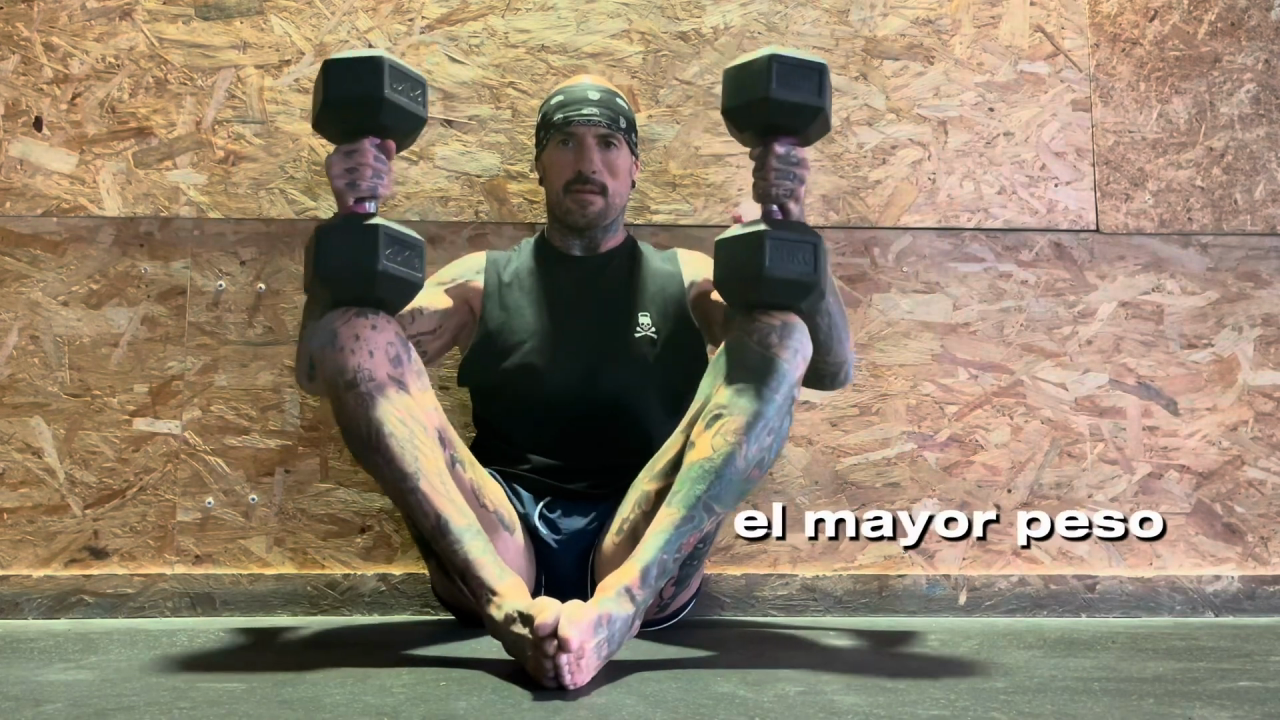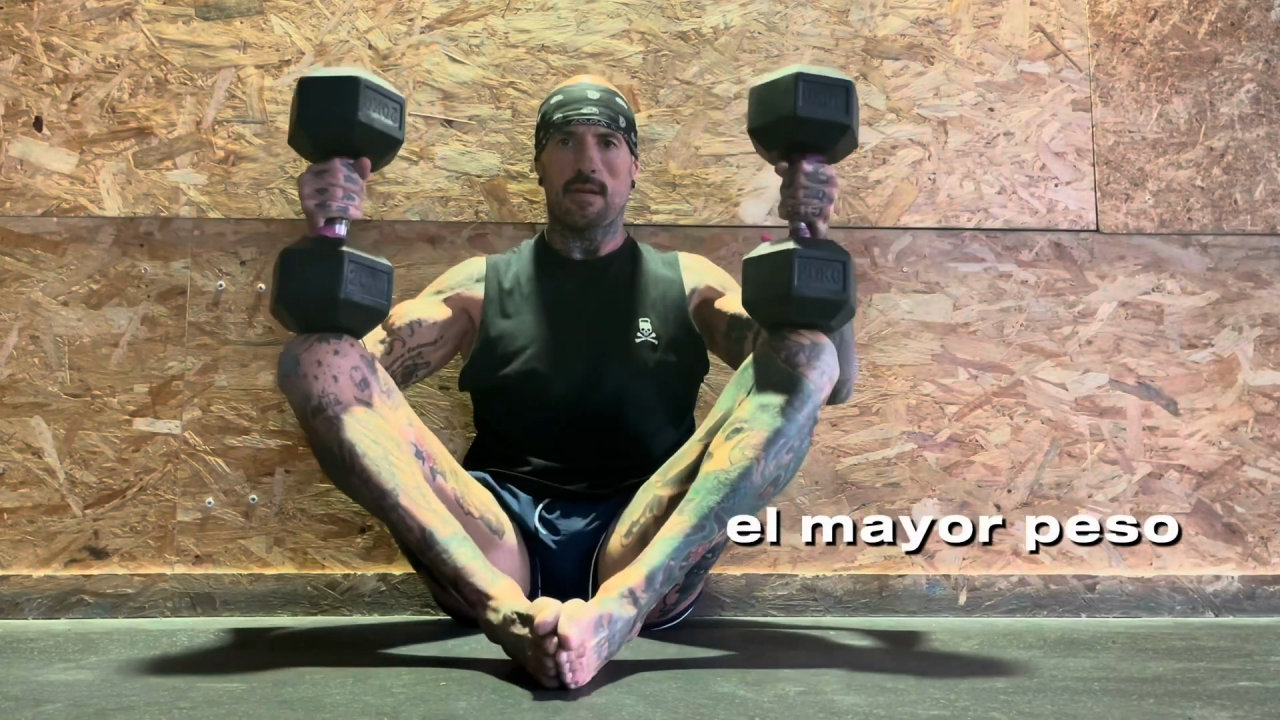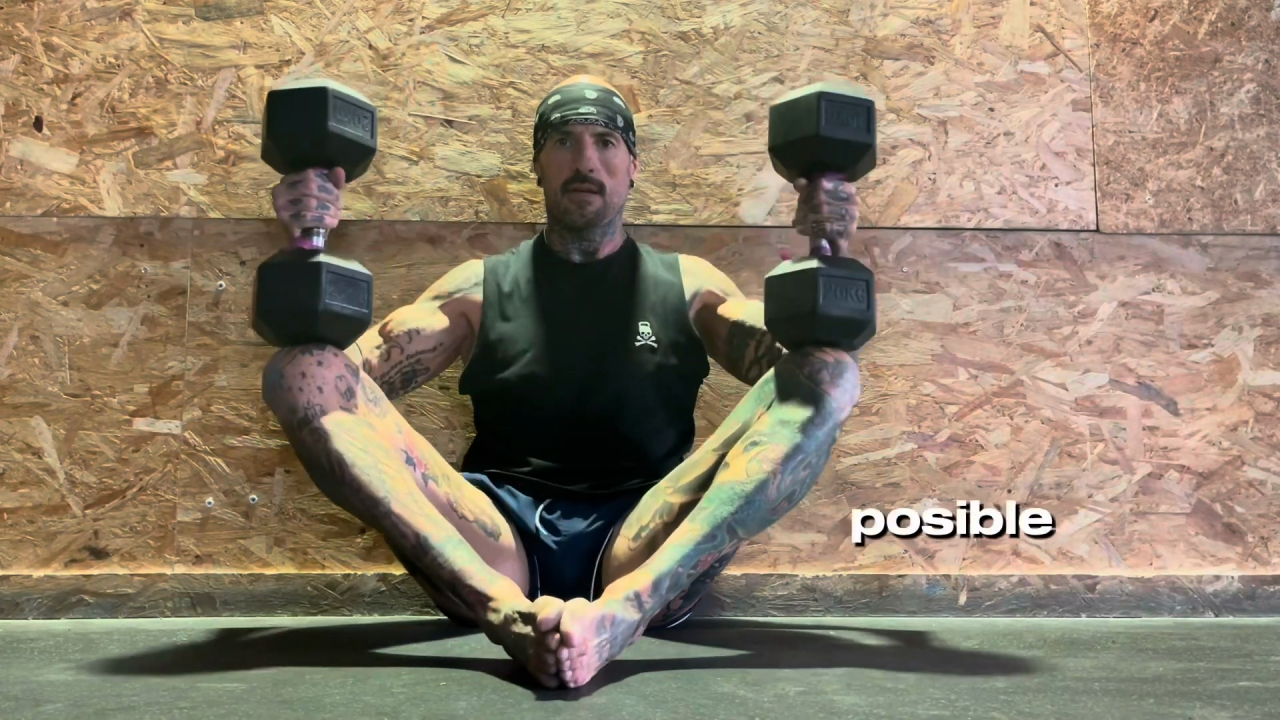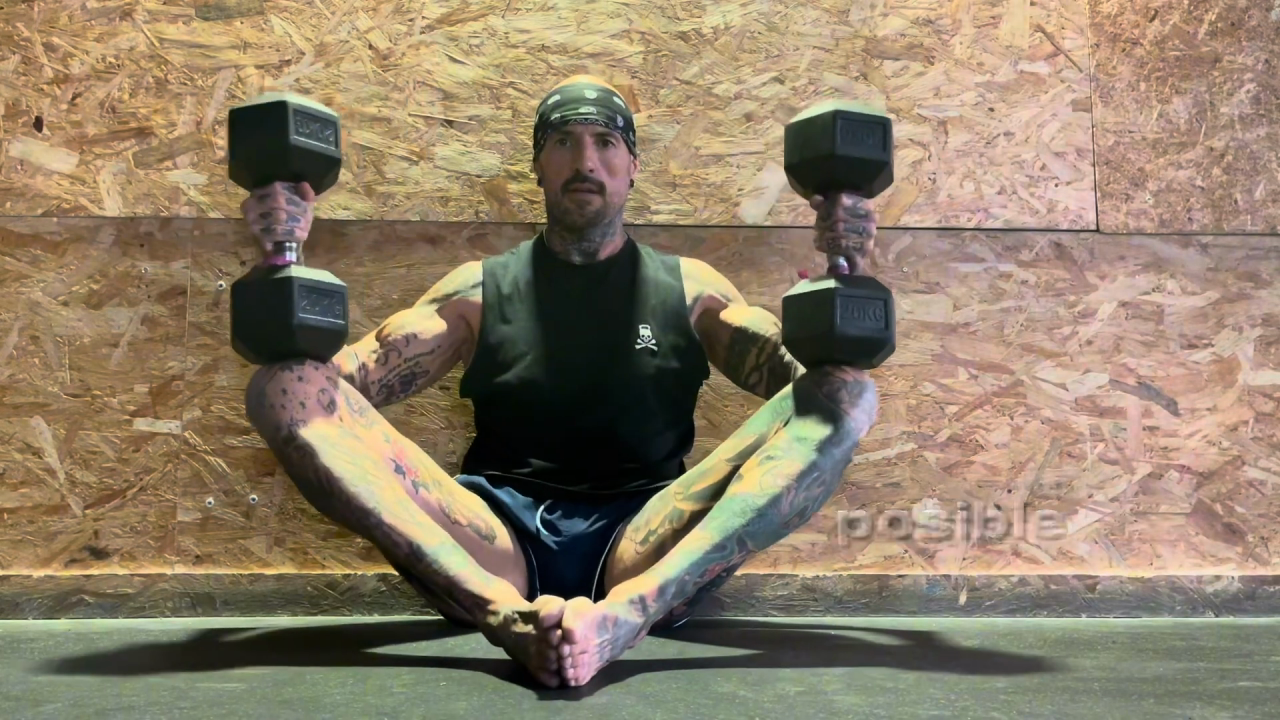
dt=0.3s
person 1, frame 1
left shoulder: (687, 279)
right shoulder: (481, 281)
left elbow: (831, 368)
right elbow: (322, 371)
left wrist: (788, 221)
left hip: (644, 560)
right hip: (495, 553)
left knee: (779, 336)
right knee: (353, 334)
left ankle: (613, 610)
right ankle: (511, 609)
person 1, frame 2
left shoulder: (687, 282)
right shoulder: (480, 285)
left elbow: (835, 379)
right elbow: (339, 378)
left wrist: (811, 239)
left hip: (646, 557)
right hip: (496, 550)
left knee: (810, 360)
right knee: (314, 363)
left ankle: (615, 612)
right ankle: (511, 614)
person 1, frame 3
left shoulder: (688, 284)
right shoulder: (478, 288)
left elbow: (824, 385)
right elbow: (335, 386)
left wrist: (826, 254)
left hip: (647, 555)
right hip: (495, 548)
left knee: (828, 374)
right knee: (300, 375)
left ankle: (618, 612)
right ankle: (511, 613)
person 1, frame 4
left shoulder: (689, 288)
right shoulder: (478, 288)
left elbow: (822, 389)
right elbow: (345, 388)
left wrist: (841, 273)
left hip: (646, 553)
right hip: (495, 551)
left knee: (846, 396)
right knee: (284, 391)
left ankle: (623, 614)
right ankle: (508, 615)
